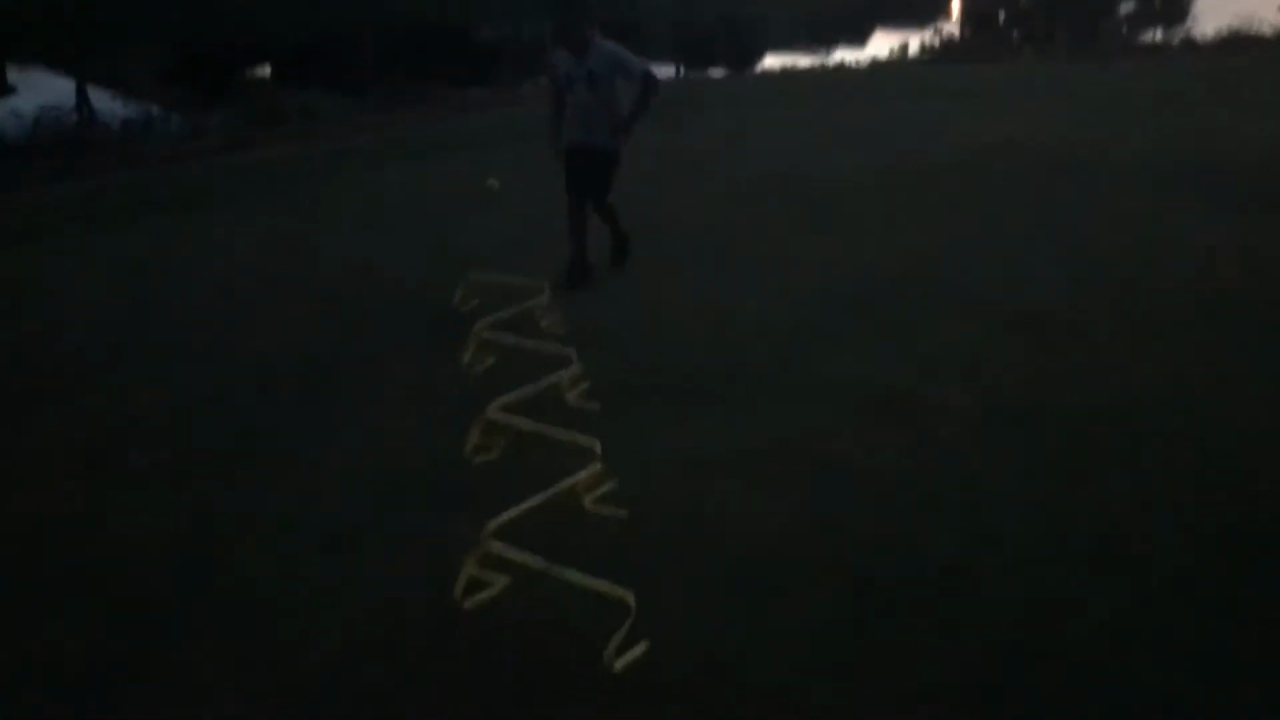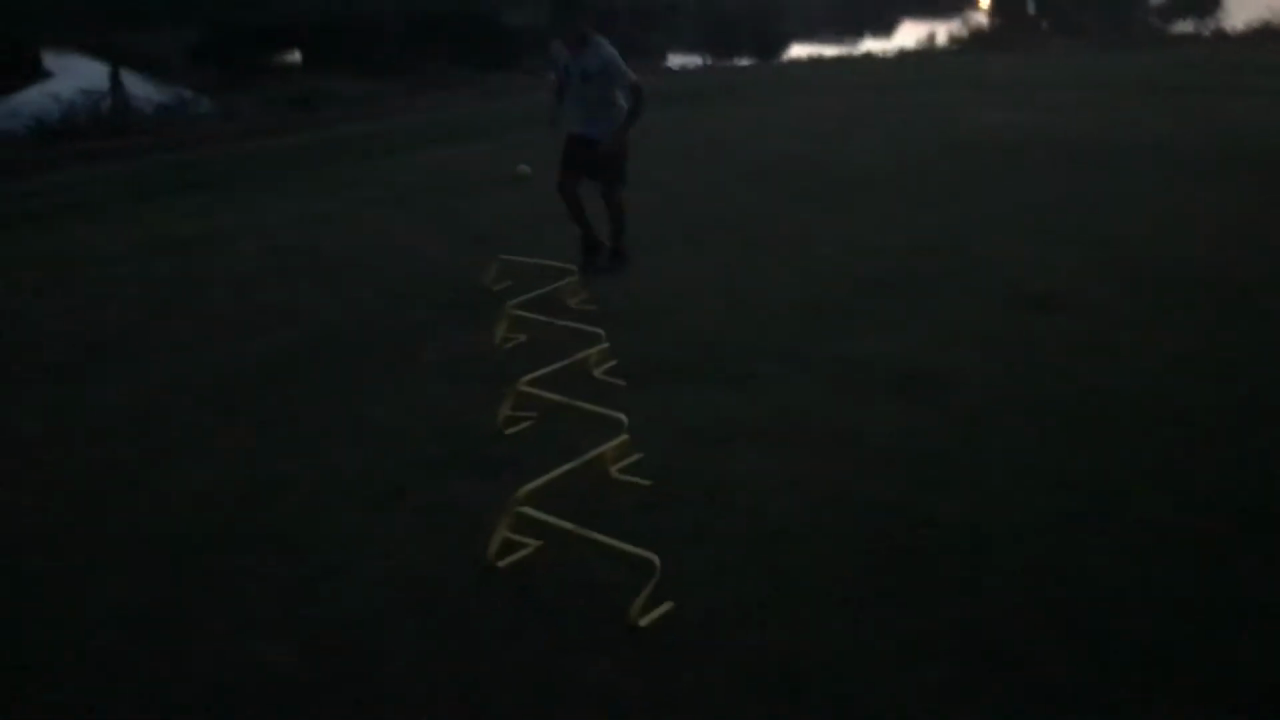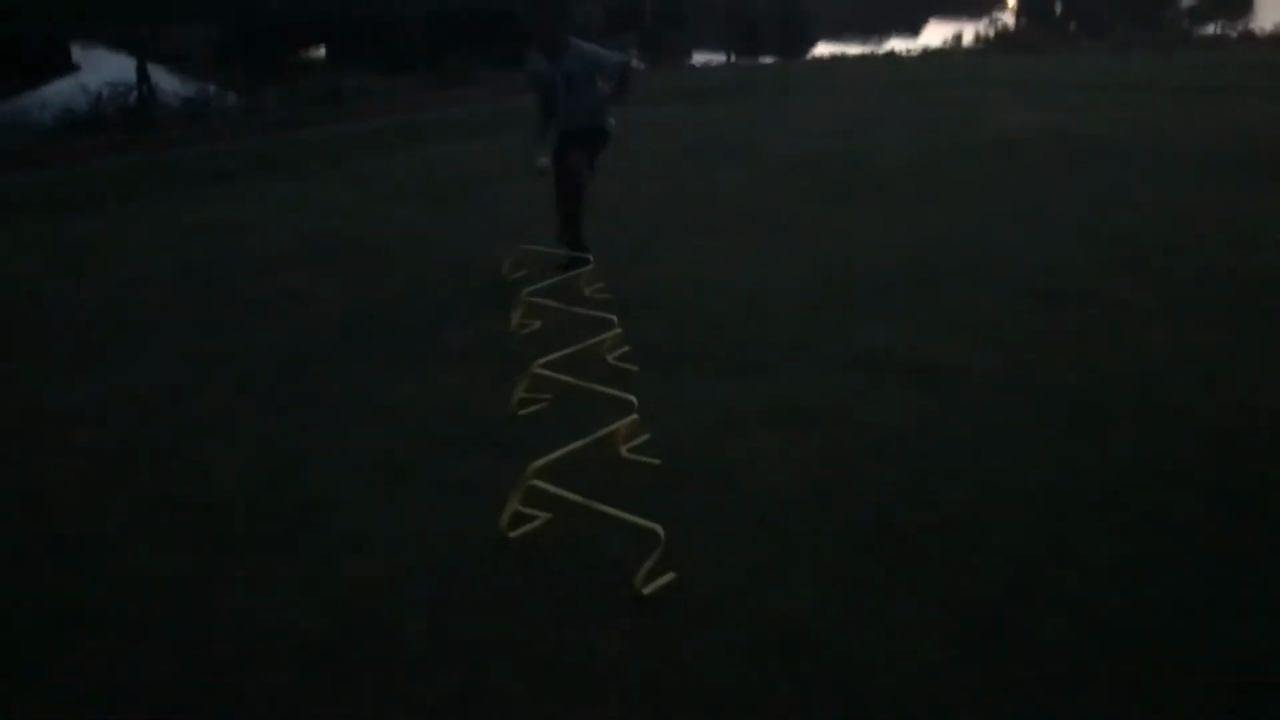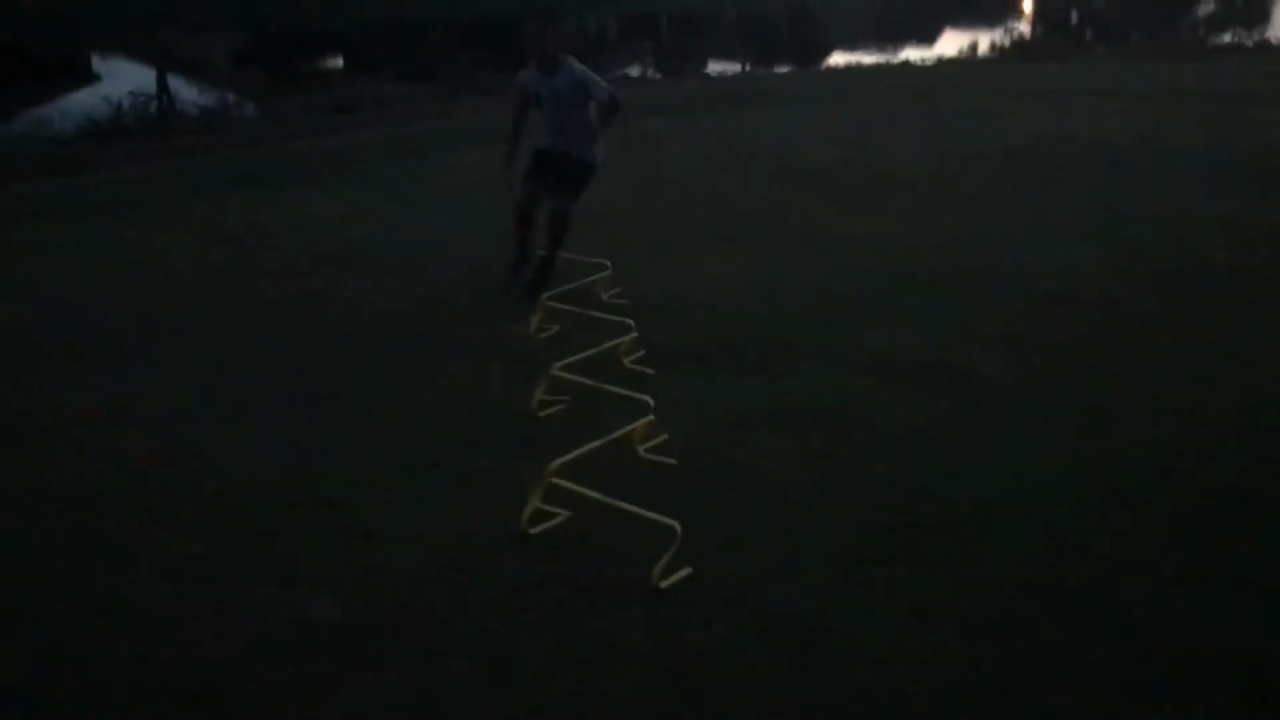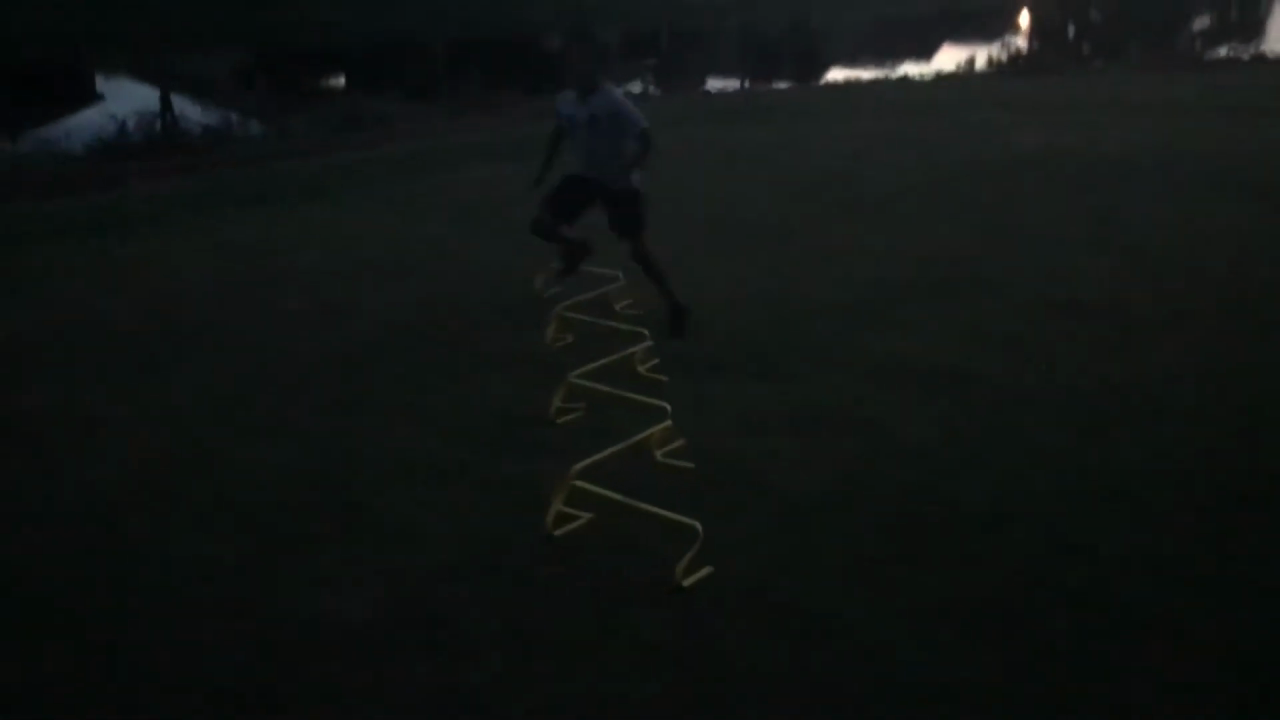
dt=0.3s
person 1, frame 1
left shoulder: (610, 55)
right shoulder: (558, 59)
left elbow: (649, 81)
left wrist: (628, 121)
right wrist: (556, 134)
left hip: (606, 141)
right hip: (576, 140)
left knee: (597, 201)
right knee: (576, 202)
left ankle: (619, 238)
right ankle: (579, 265)
person 1, frame 2
left shoulder: (605, 56)
right shoulder: (560, 49)
left elbow: (637, 96)
left wrist: (619, 136)
right wrist: (557, 107)
left hip: (610, 135)
right hip: (578, 131)
left knee: (610, 193)
right knee: (565, 185)
left ankle: (619, 251)
right ankle: (591, 242)
person 1, frame 3
left shoulder: (585, 54)
right shoulder: (536, 63)
left elbow: (623, 67)
left wrist: (606, 103)
right wrist: (543, 137)
left hip: (595, 124)
right hip: (565, 127)
left knee: (574, 165)
right knee: (562, 188)
left ankle: (572, 224)
right ankle: (577, 249)
person 1, frame 4
left shoulder: (577, 75)
right shoulder: (526, 77)
left elbow: (613, 103)
right elbow: (521, 109)
left wrist: (595, 132)
right wrist: (512, 146)
left hip: (580, 152)
right hip: (549, 148)
left knee: (560, 208)
right knee: (524, 203)
left ankle: (546, 266)
right ankle: (521, 259)
person 1, frame 5
left shoulder: (615, 101)
right shoulder: (565, 101)
left elbow: (645, 141)
left wrist: (622, 173)
right wrist: (545, 168)
left hip: (620, 182)
right hip: (584, 176)
left knee: (637, 248)
right knee: (541, 223)
left ankle: (674, 305)
right ankle: (576, 248)
